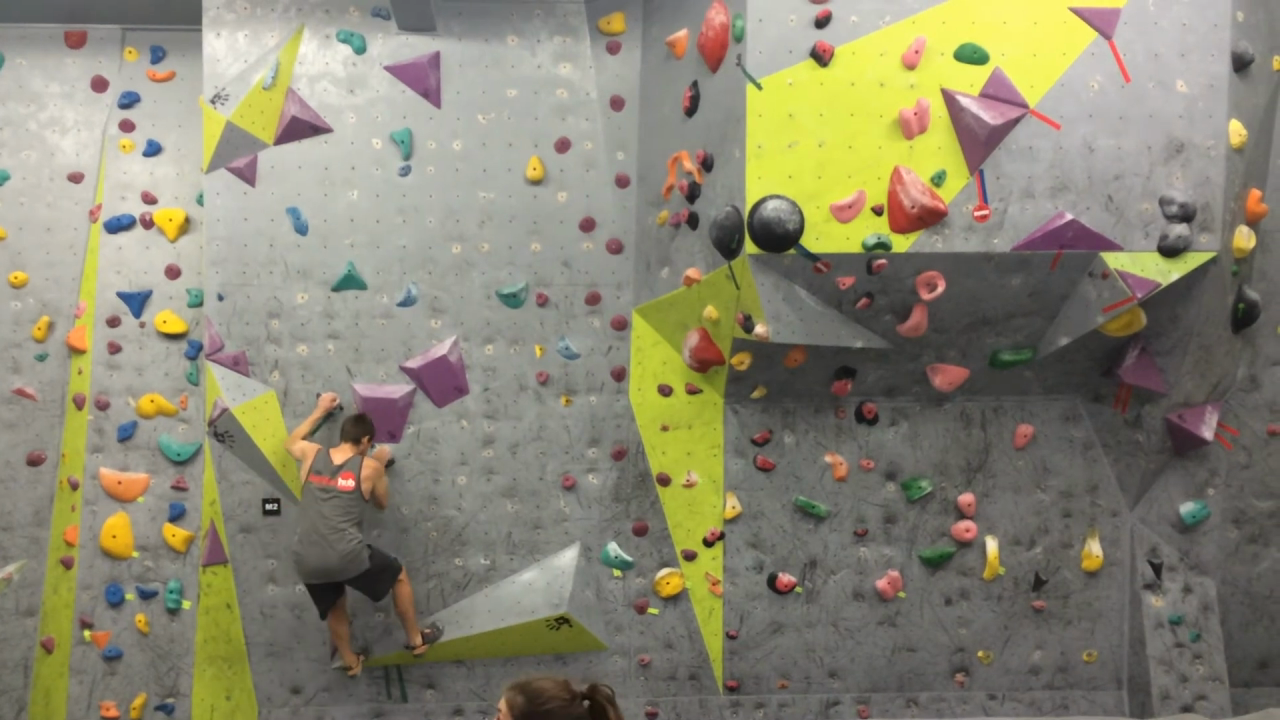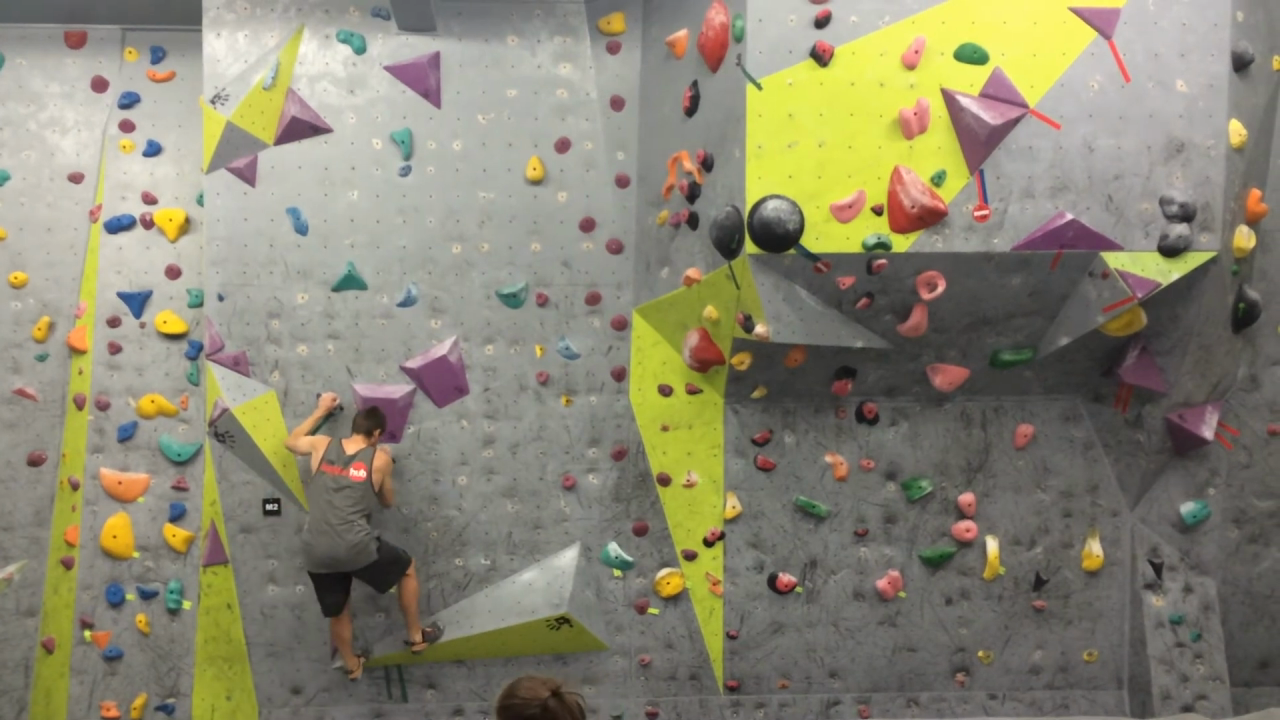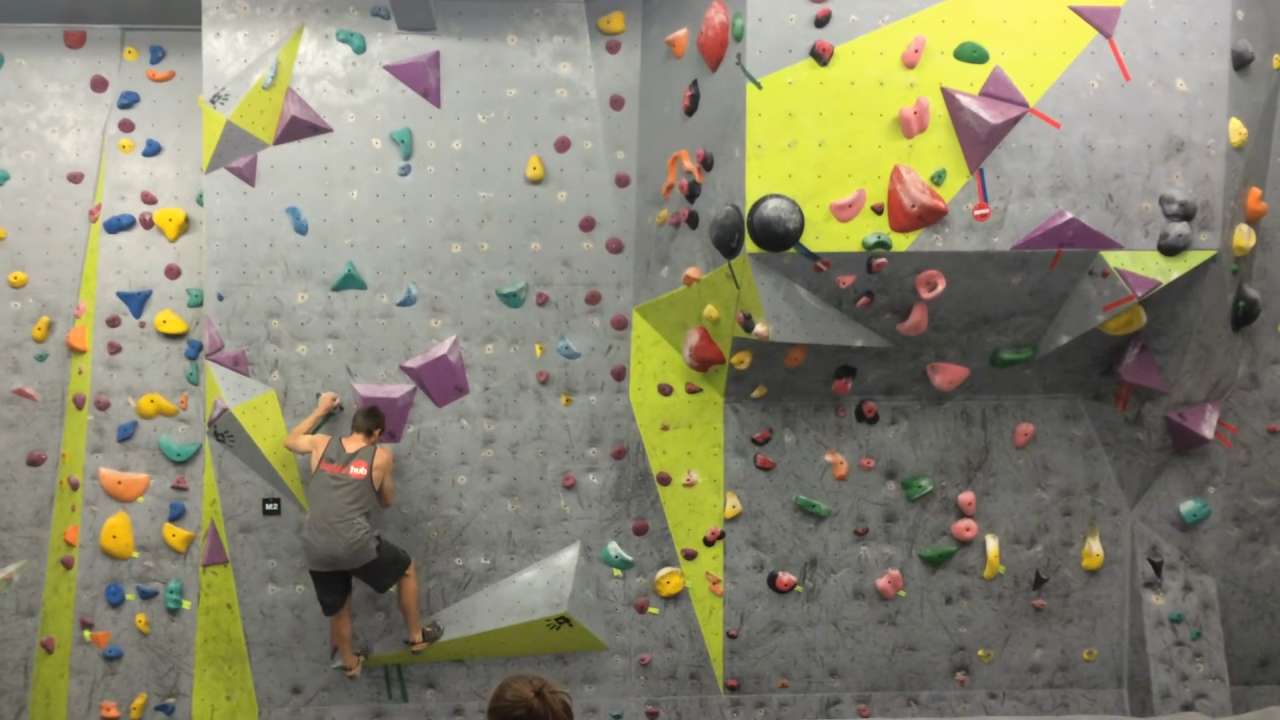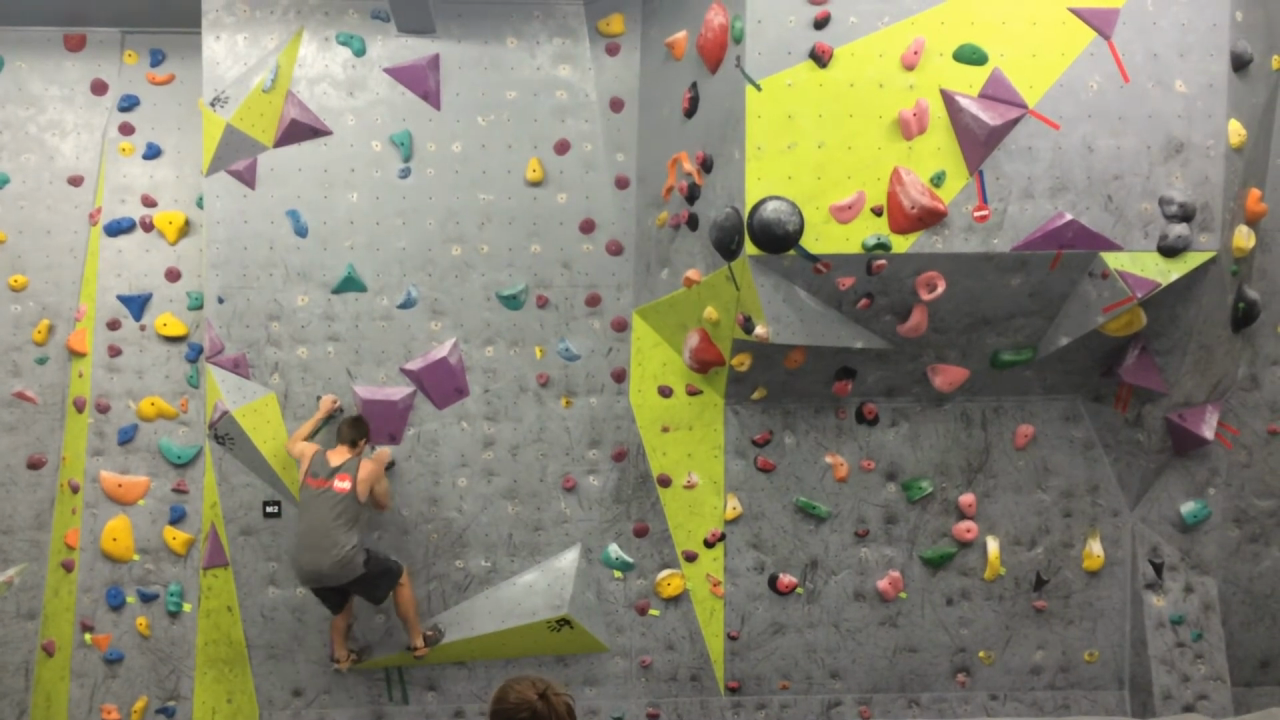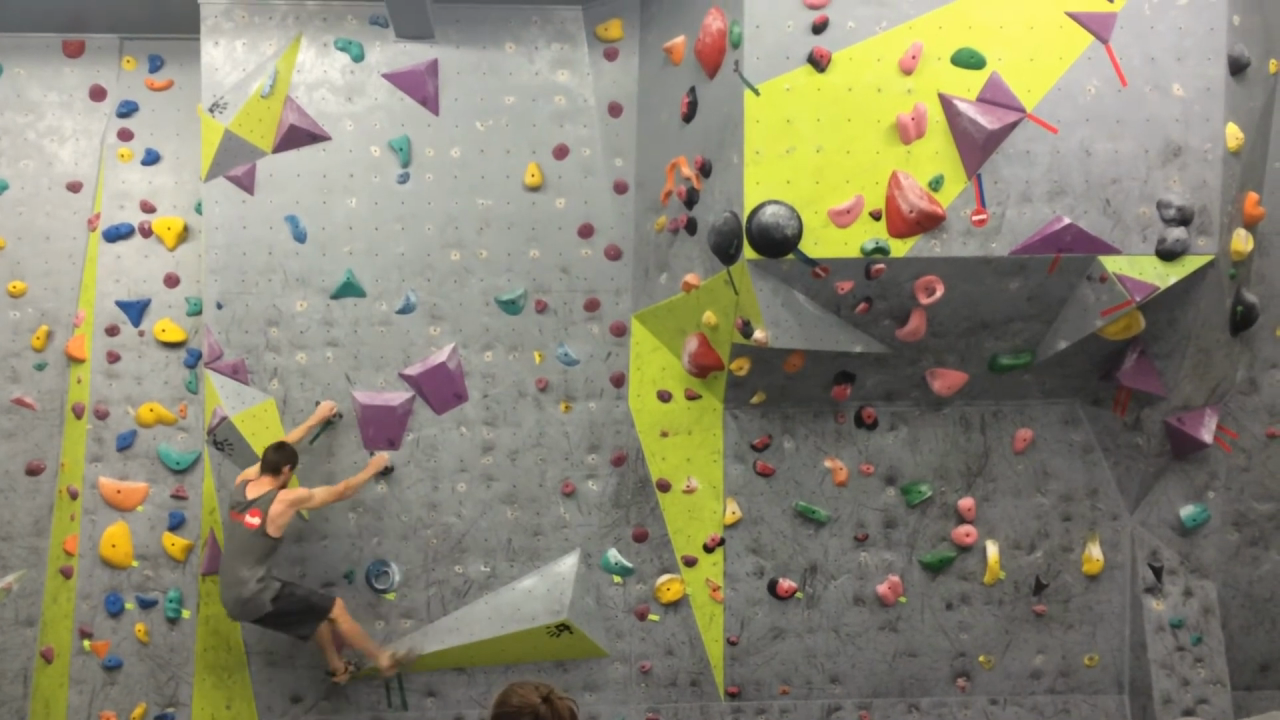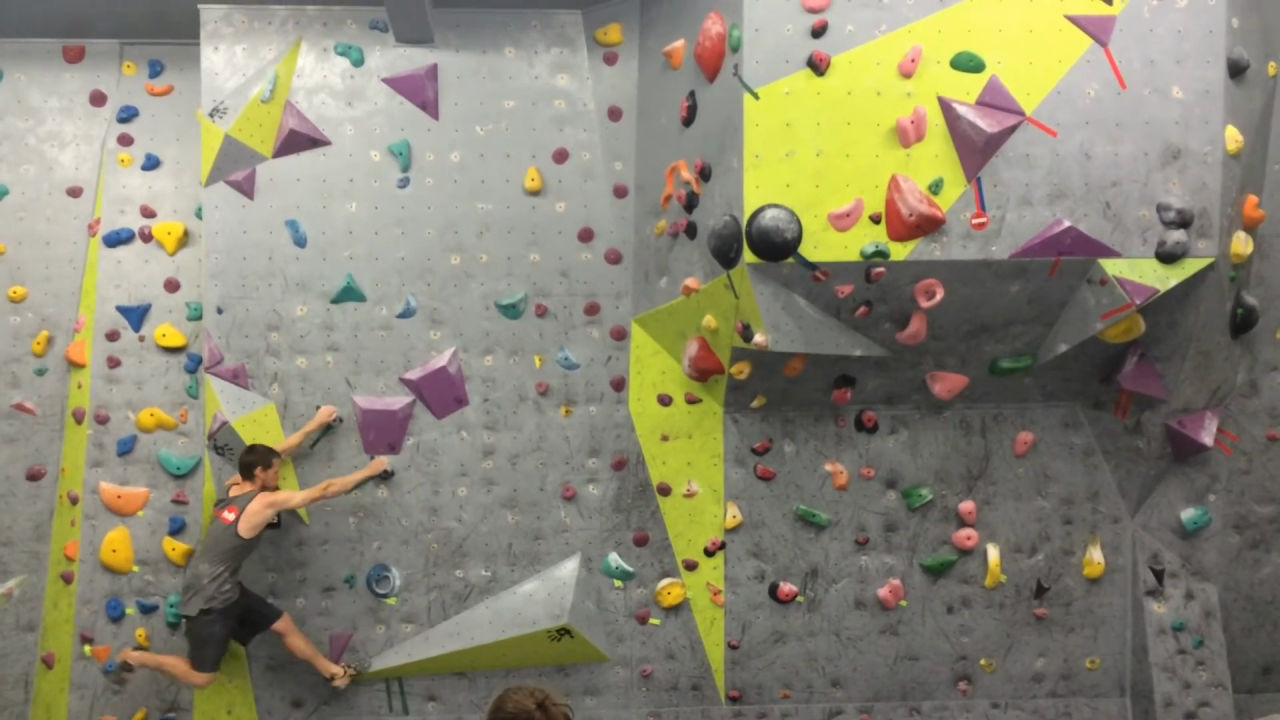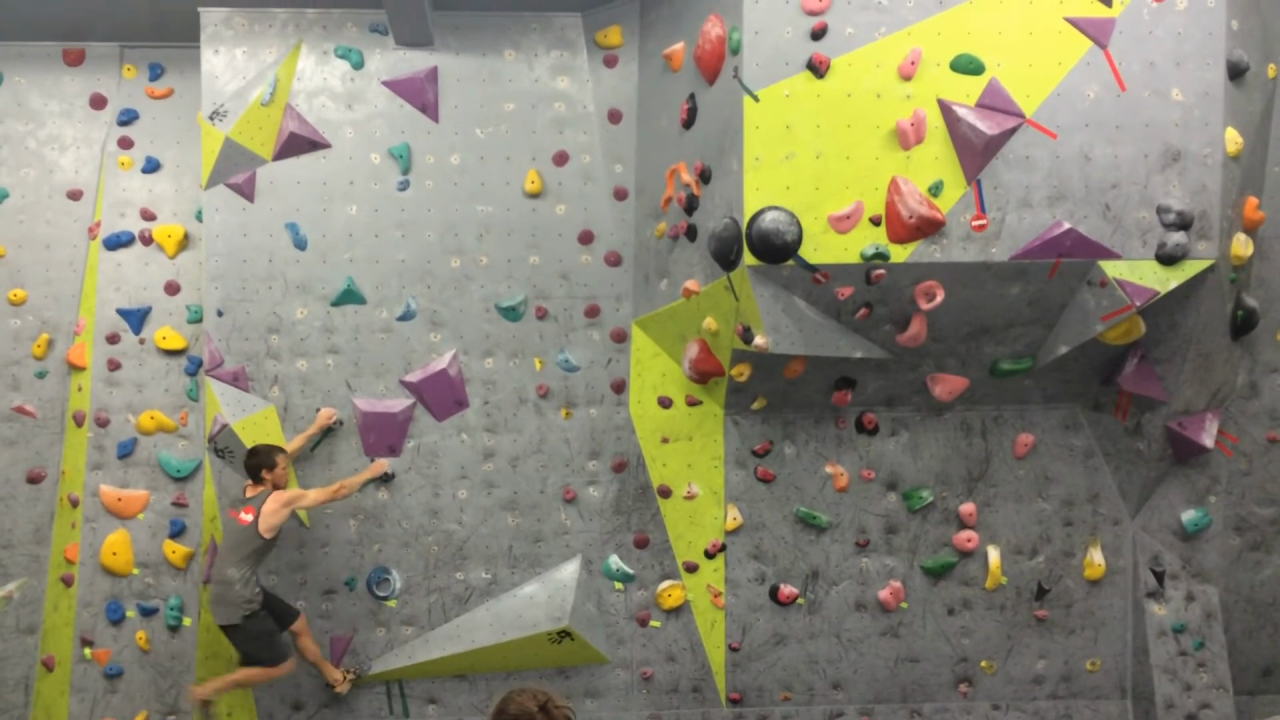
dt=0.4s
person 1, frame 1
left shoulder: (312, 454)
right shoulder: (369, 467)
left elbow: (291, 442)
right elbow: (382, 503)
left wrist: (320, 411)
left hip: (307, 562)
right hip: (347, 557)
left knee: (334, 606)
right knee: (398, 575)
left ankle: (350, 662)
right ankle: (416, 639)
person 1, frame 2
left shoulder: (322, 446)
right shoulder: (380, 459)
left elbow: (291, 441)
right elbow: (387, 501)
left wrist: (321, 411)
left hip: (315, 552)
right hip: (355, 547)
left knee: (337, 611)
right knee: (407, 569)
left ankle: (352, 665)
right ankle: (416, 636)
person 1, frame 3
left shoulder: (322, 444)
right shoulder: (381, 456)
left elbow: (290, 440)
right elbow: (387, 501)
left wrist: (320, 411)
left hip: (316, 550)
right hip: (355, 545)
left knee: (338, 609)
right knee: (406, 570)
left ankle: (350, 663)
right ankle: (416, 635)
person 1, frame 4
left shoulder: (310, 455)
right shoulder: (368, 467)
left elbow: (292, 443)
right elbow: (383, 503)
left wrist: (321, 414)
left hip: (305, 566)
right hip: (342, 562)
left knee: (342, 603)
right knee: (399, 578)
left ankle: (340, 655)
right ankle: (417, 641)
person 1, frame 5
left shoulder: (243, 480)
right shoulder: (286, 499)
left elbow: (278, 451)
right elbow: (340, 492)
left wrist: (316, 419)
right wrist: (373, 468)
left hip: (233, 595)
right hip: (255, 597)
left knee: (309, 609)
right knee: (335, 609)
left ankle: (338, 667)
right ankle: (382, 660)
person 1, frame 6
left shoulder: (235, 486)
right shoulder: (267, 501)
left elbow: (271, 454)
right elbow: (323, 491)
left wrist: (314, 426)
right wrist: (369, 471)
left hip: (227, 591)
right hip: (207, 597)
left knee: (284, 625)
right knee: (199, 676)
left ankle: (334, 671)
right ankle: (134, 657)
person 1, frame 7
left shoulder: (249, 489)
right shoulder: (282, 499)
left elbow: (281, 455)
right elbow: (335, 492)
left wrist: (315, 429)
right wrist: (371, 472)
left hip: (234, 593)
right hip: (237, 602)
left knee: (299, 624)
right knee: (279, 665)
left ankle: (335, 677)
right ankle: (207, 690)
